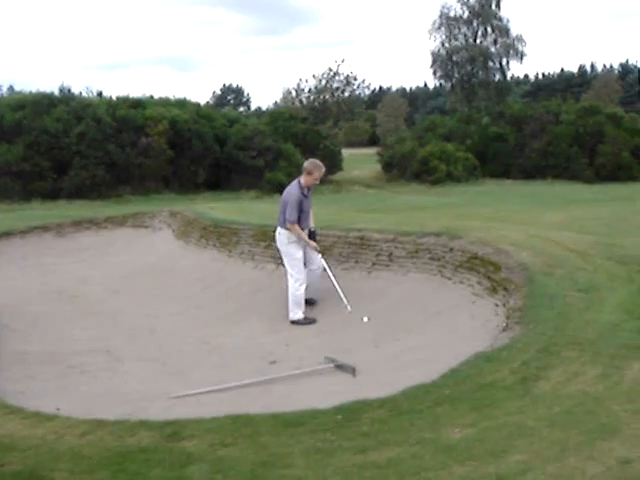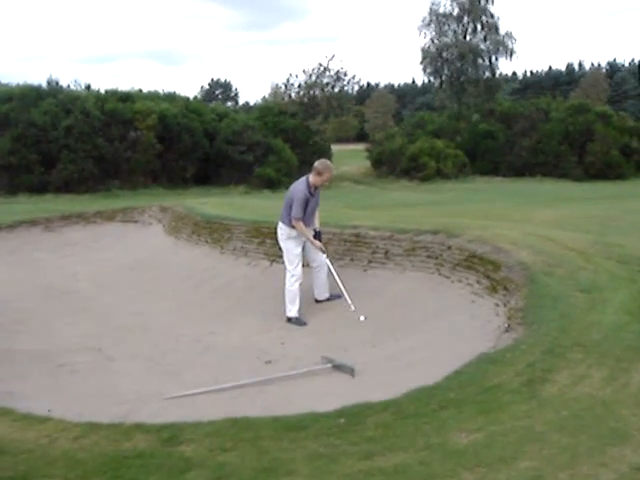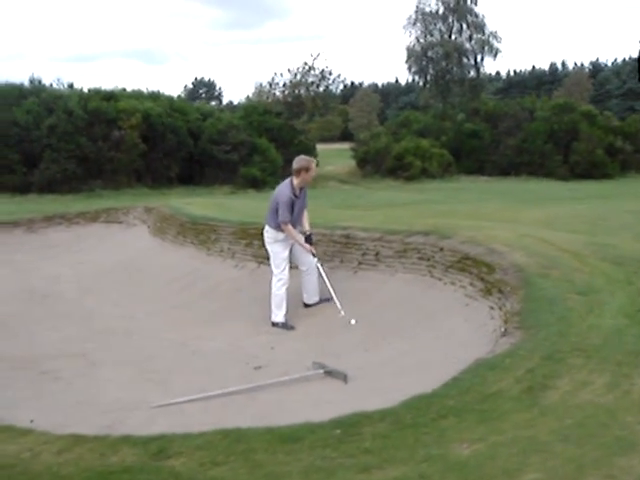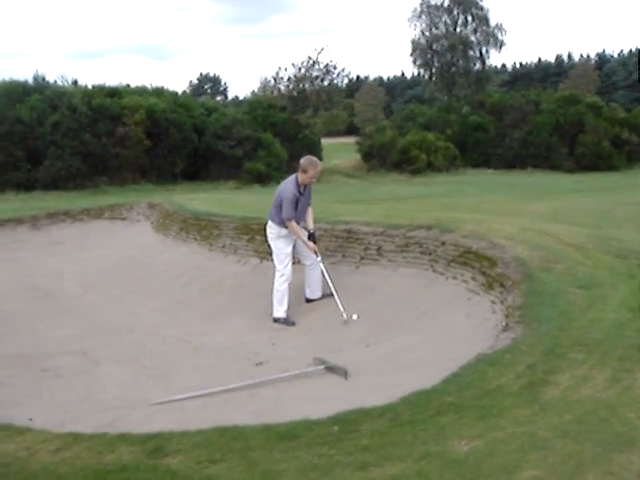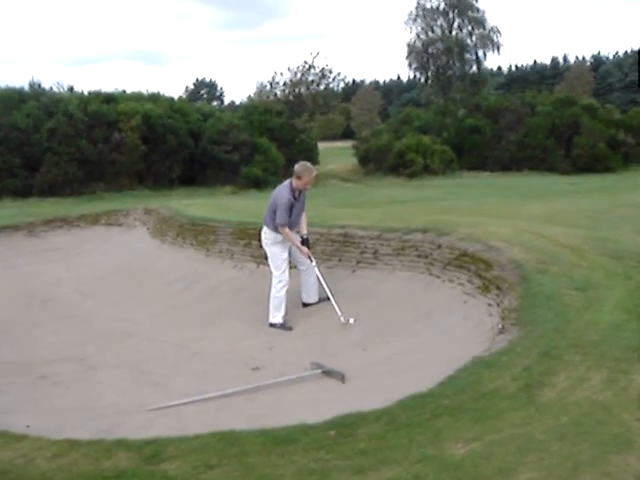
dt=1s
person 1, frame 1
left shoulder: (307, 187)
right shoulder: (293, 194)
right elbow: (291, 225)
left wrist: (312, 229)
right wrist: (308, 242)
left hip: (301, 232)
right hip: (288, 237)
left knee: (316, 266)
right knee: (298, 276)
left ankle: (300, 295)
right ankle: (296, 316)
person 1, frame 2
left shoulder: (316, 186)
right shoulder: (300, 191)
right elbow: (296, 221)
left wrist: (317, 229)
right wrist: (312, 241)
left hip: (306, 229)
right hip: (289, 232)
left knee: (320, 262)
right knee: (295, 273)
left ankle: (321, 295)
right ankle: (291, 313)
person 1, frame 3
left shoulder: (302, 188)
right shoulder: (284, 194)
left elbow: (303, 210)
right elbow: (285, 225)
left wrist: (308, 233)
right wrist: (303, 244)
left hip: (293, 232)
right hip: (276, 235)
left knee: (309, 265)
right knee: (282, 276)
left ankle: (311, 299)
right ankle: (277, 318)
person 1, frame 4
left shoulder: (307, 184)
right shoulder: (289, 191)
left elbow: (308, 207)
right elbow: (289, 222)
left wrist: (311, 231)
right wrist: (306, 242)
left hip: (296, 227)
right hip: (279, 231)
left knee: (312, 260)
right knee: (284, 272)
left ankle: (313, 294)
right ankle: (279, 313)
person 1, frame 5
left shoulder: (301, 190)
right shoulder: (284, 197)
left elbow: (301, 212)
right elbow: (281, 228)
left wrist: (304, 236)
right wrist: (299, 247)
left hip: (290, 233)
right hip: (274, 237)
left knee: (308, 264)
right knee: (281, 278)
left ankle: (310, 298)
right ankle: (275, 319)
